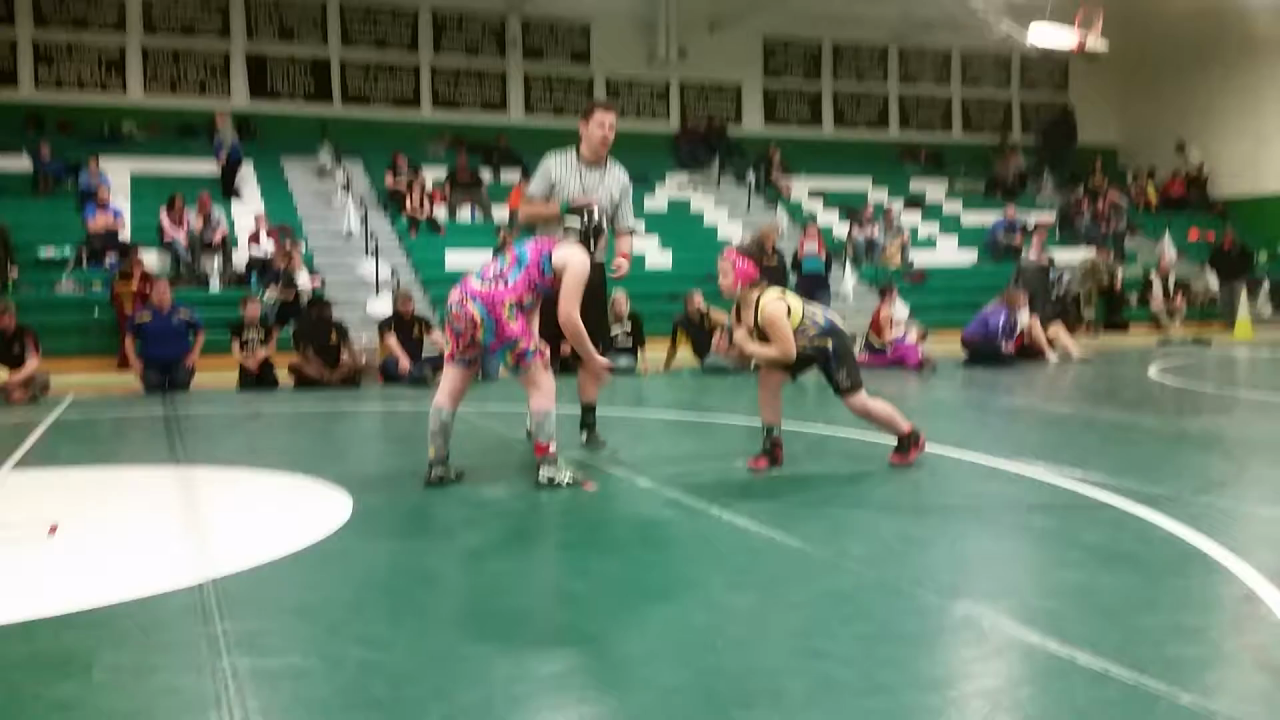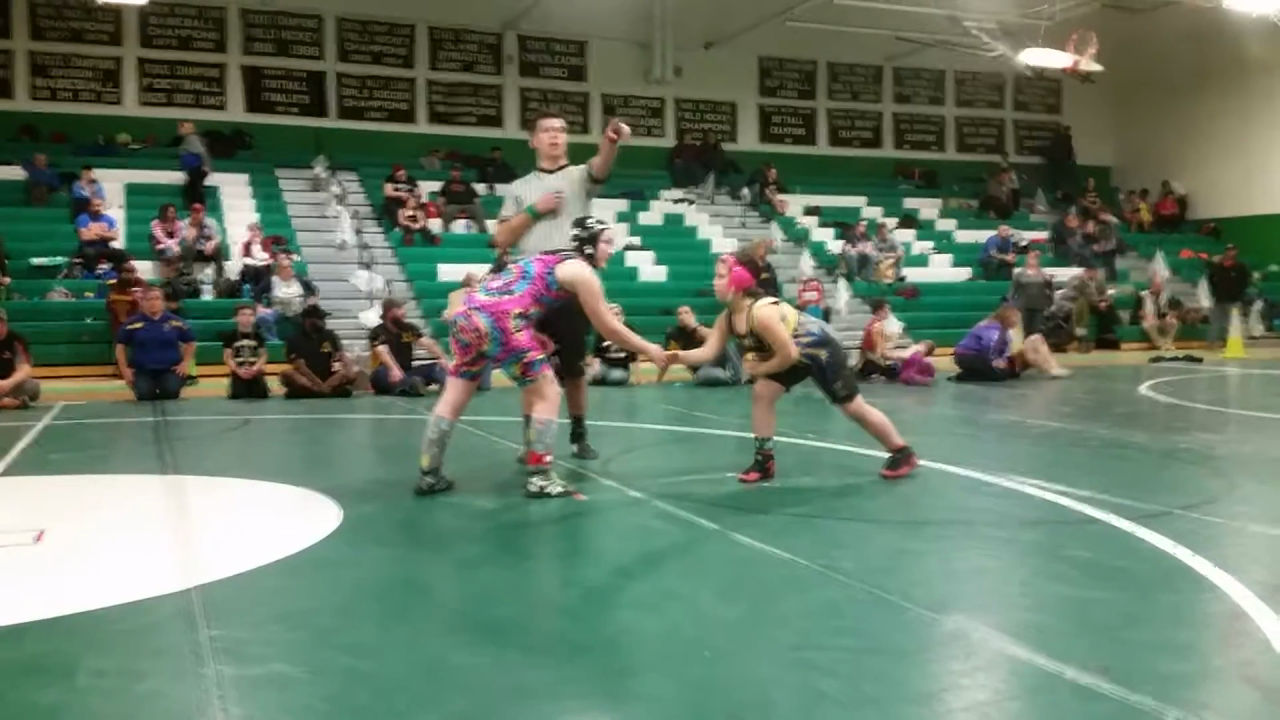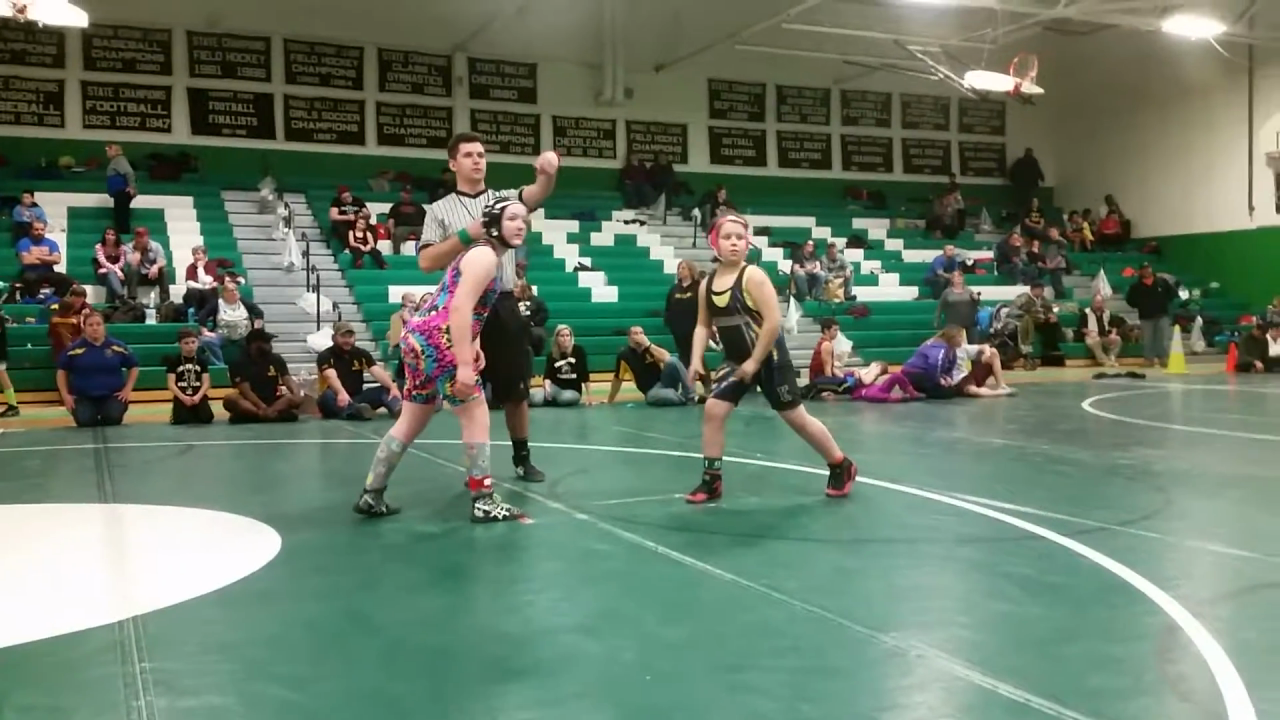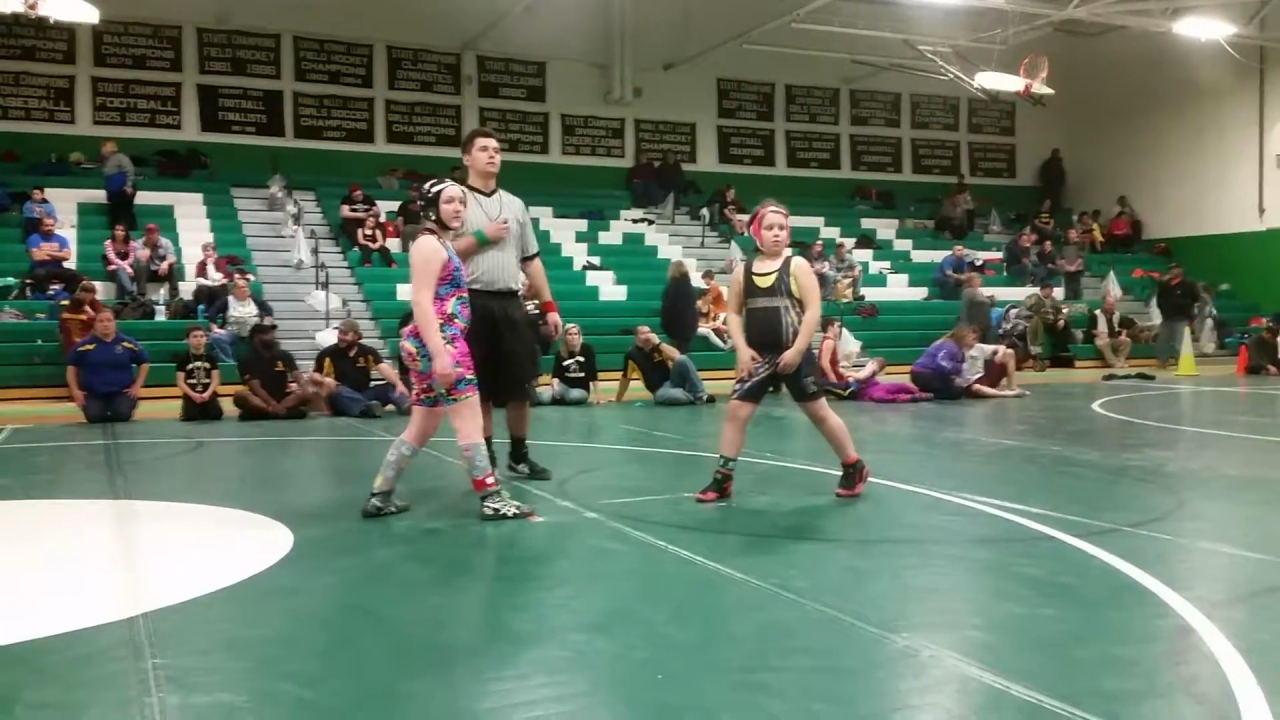
dt=1s
person 1, frame 1
left shoulder: (619, 178)
right shoulder: (553, 164)
left elbow: (624, 229)
right elbow: (524, 213)
left wrist: (623, 255)
right wrist: (565, 207)
left hip: (591, 271)
left knee: (591, 351)
left ankle: (588, 424)
person 1, frame 2
left shoulder: (579, 177)
right shoulder: (519, 187)
left elbow: (602, 165)
right elbow: (501, 238)
left wrist: (611, 140)
right wrist: (533, 211)
left knee: (573, 366)
left ankle: (579, 435)
right ankle: (532, 439)
person 1, frame 3
left shoulder: (505, 200)
right shoulder: (440, 210)
left elbow: (540, 193)
right elbow: (426, 261)
left wrist: (548, 171)
right wrist: (465, 236)
left hip: (503, 305)
left knee: (515, 389)
left ankle: (522, 458)
person 1, frame 4
left shoulder: (516, 205)
left elbow: (530, 260)
left wrist: (549, 306)
right wrist: (481, 237)
left hip: (510, 304)
right hip: (472, 304)
left knee: (520, 386)
right knee: (478, 389)
left ankle: (519, 456)
right ankle: (486, 459)
person 2, frame 1
left shoulder: (543, 245)
right shoulder: (578, 256)
right elbow: (569, 318)
left wrist: (533, 343)
right wrist: (592, 359)
left hip: (463, 300)
right hip: (493, 310)
left knee: (452, 387)
right knee: (542, 383)
left ankle: (438, 466)
right ankle: (548, 467)
person 2, frame 2
left shoulder: (552, 260)
right shoulder: (582, 271)
right elbow: (607, 326)
left wrist: (536, 337)
right wrist: (648, 349)
left hip: (469, 313)
right hip: (499, 322)
left knee: (453, 398)
right knee: (547, 395)
left ankle: (428, 475)
right ankle: (540, 478)
person 2, frame 3
left shoulder: (484, 254)
right shoulder: (485, 256)
right elbow: (458, 310)
left wrist: (474, 347)
right wrist: (465, 365)
left hip: (420, 339)
right hip: (437, 343)
left knee: (410, 423)
right knee: (477, 418)
left ankle: (371, 495)
right ankle: (484, 502)
person 2, frame 4
left shoulder: (442, 245)
right shoulder: (429, 243)
right elbow: (422, 303)
right wrist: (441, 353)
left hip: (438, 344)
right hip: (437, 344)
left knee: (422, 427)
right knee: (469, 419)
left ankle: (380, 496)
right ankle: (492, 499)
person 3, frame 1
left shoulder: (770, 306)
right shoulder: (738, 310)
left elbow: (788, 353)
right elbow: (746, 351)
left wrist: (749, 346)
right wrist: (731, 348)
left hip: (829, 339)
right hip: (803, 341)
left knee: (856, 402)
right knee: (767, 379)
left ankle: (910, 437)
right ankle: (772, 447)
person 3, frame 2
left shoulder: (763, 312)
right shoulder: (728, 318)
left elbow: (789, 354)
right elbow: (708, 352)
left wrist: (761, 368)
right wrist: (676, 356)
left hip: (821, 349)
right hip: (795, 354)
left knee: (854, 407)
right knee: (762, 393)
left ankle: (902, 453)
right ankle: (764, 461)
person 3, frame 3
left shoulder: (753, 276)
right shoulder: (707, 284)
left elbow: (773, 321)
right elbow: (703, 325)
left wrist: (755, 360)
right wrist: (697, 358)
left hip: (769, 358)
right hip: (735, 360)
left knee: (795, 417)
right knee: (713, 410)
left ankle: (841, 466)
right ankle: (711, 481)
person 3, frame 4
left shoulder: (797, 266)
right shoulder: (743, 271)
left elbow: (813, 310)
right elbow: (734, 313)
left wrist: (797, 349)
right wrist: (742, 348)
left hip: (793, 354)
right hip: (758, 355)
left knee: (819, 412)
right knee: (736, 411)
left ankle: (854, 468)
right ankle: (722, 479)
